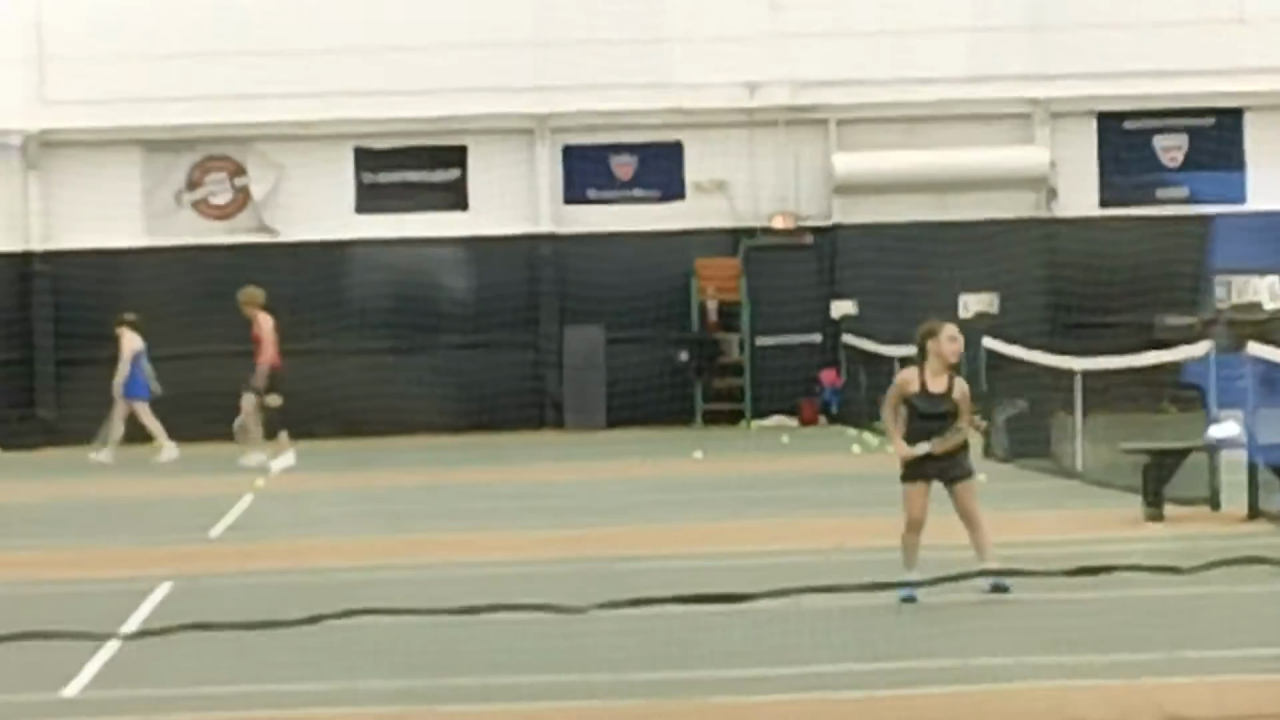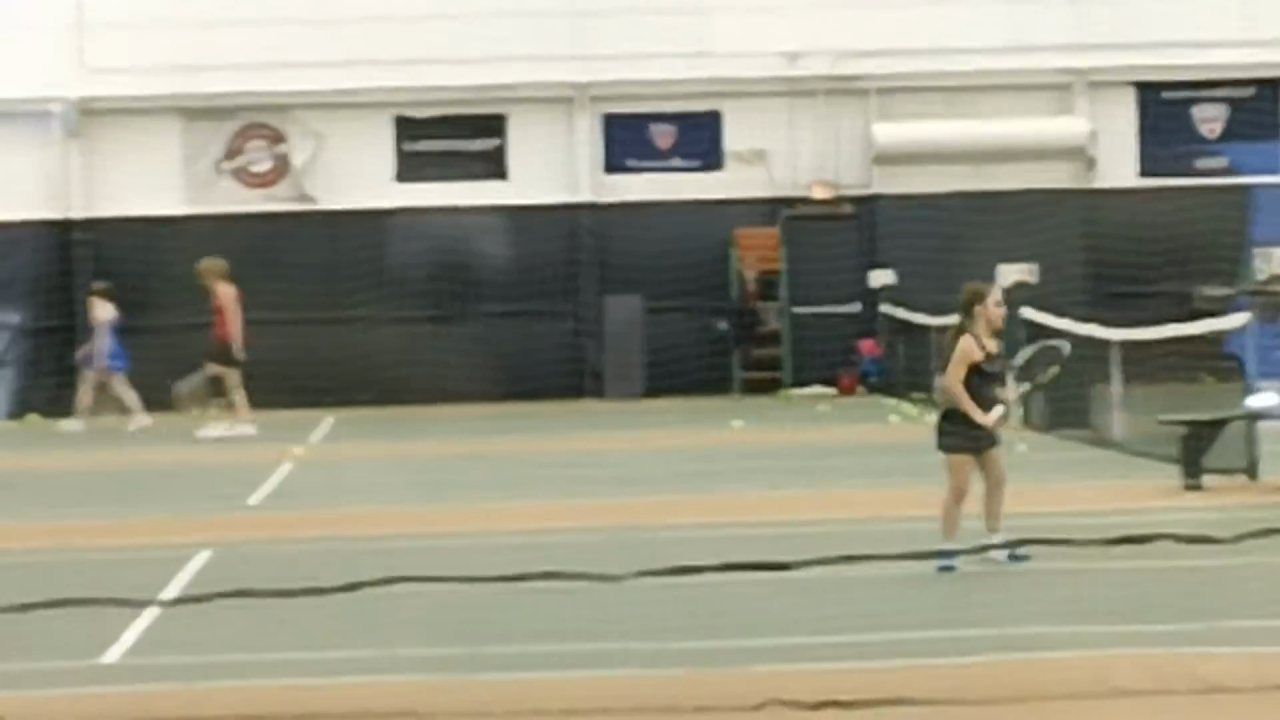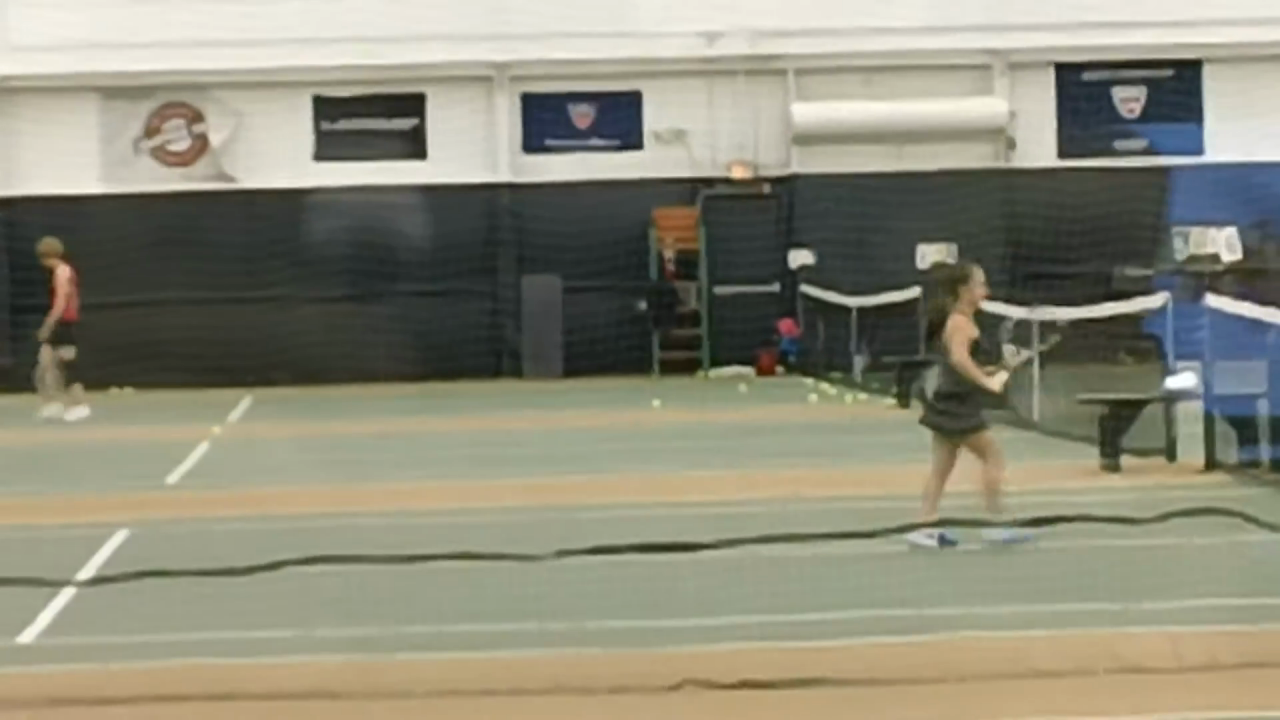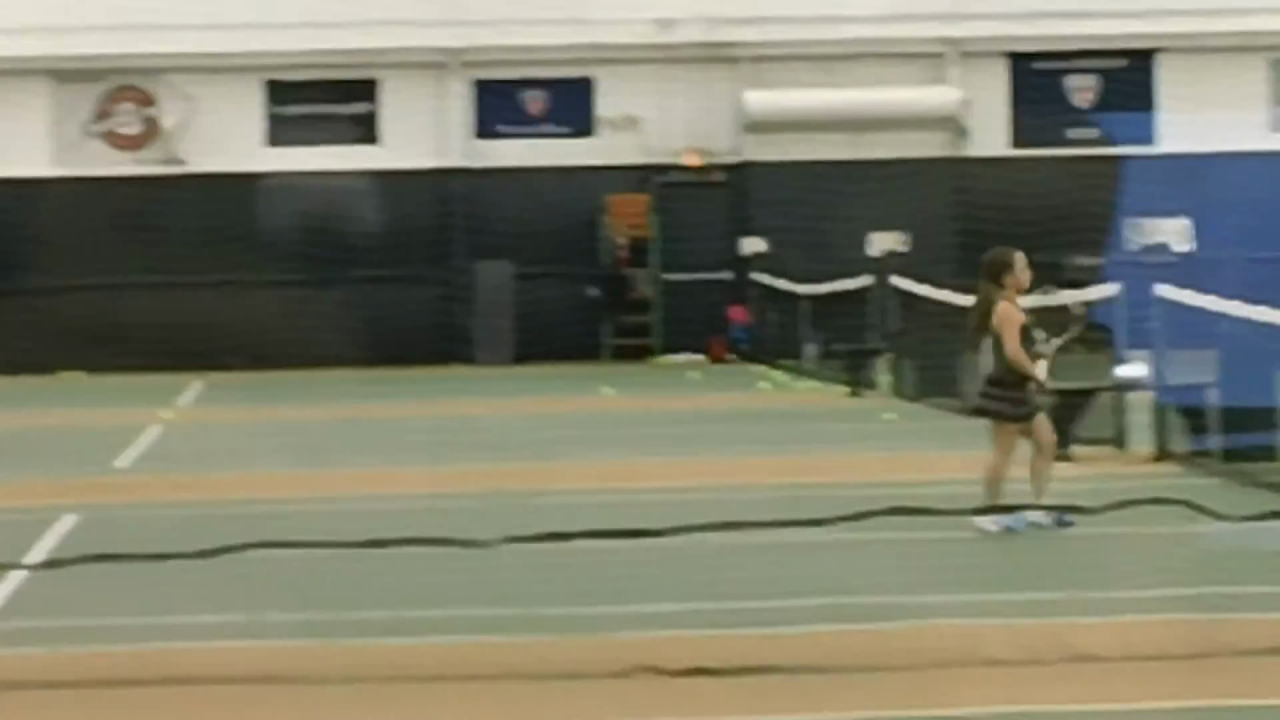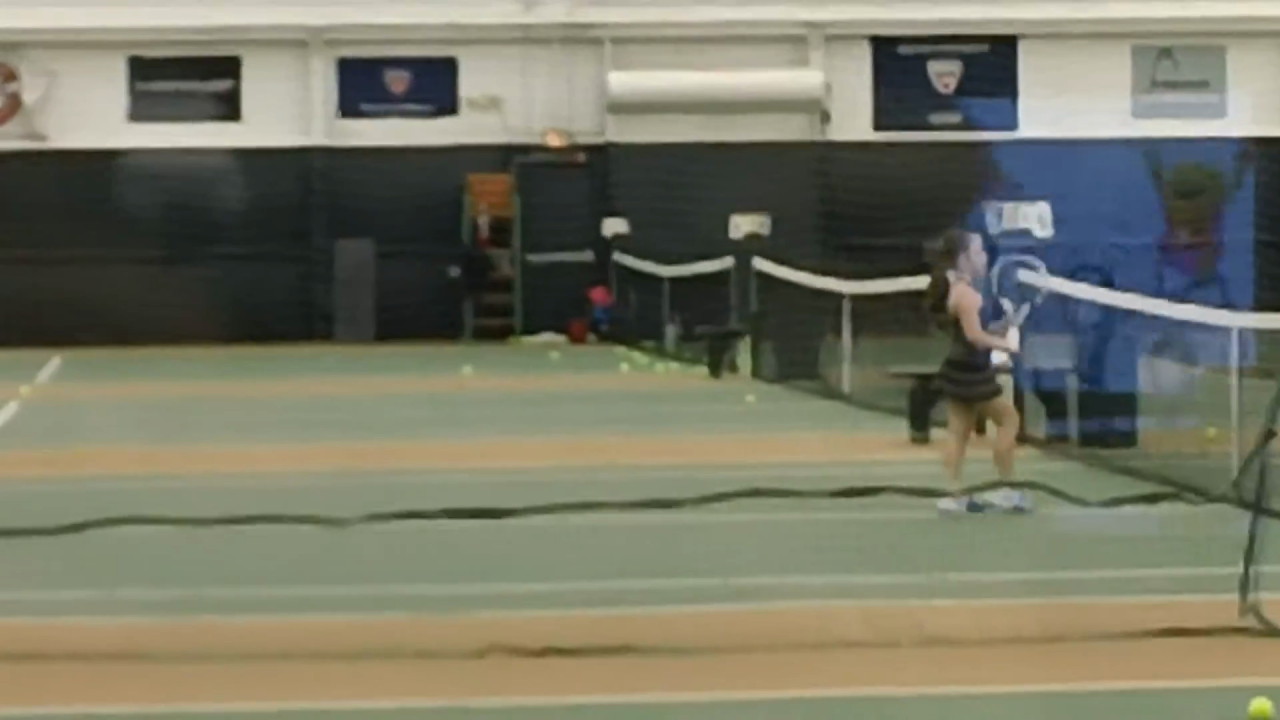
dt=0.5s
person 1, frame 1
left shoulder: (959, 386)
right shoulder: (908, 378)
left elbow: (966, 426)
right elbow: (888, 410)
left wrist: (947, 443)
right wrist: (898, 444)
left hip: (952, 456)
right hip: (916, 458)
left knee: (971, 515)
right knee: (914, 519)
left ankle: (991, 573)
right ankle: (909, 581)
person 1, frame 2
left shoulder: (995, 345)
right shoulder: (967, 344)
right elbow: (951, 384)
left wrist: (1000, 396)
right wrist: (976, 414)
left hip: (981, 427)
right hip: (960, 425)
left knee: (997, 480)
right knee: (958, 488)
left ankle: (996, 542)
right ankle: (948, 550)
person 1, frame 3
left shoulder: (951, 321)
right shoulder: (960, 323)
right elbow: (959, 360)
left wrist: (987, 372)
right wrist: (987, 382)
left hip: (947, 403)
right hip: (957, 405)
left knee: (941, 467)
right knee: (993, 459)
left ankle: (925, 528)
right ankle: (997, 523)
person 1, frame 4
left shoulder: (1005, 308)
right shoulder: (1006, 309)
right elbow: (1012, 351)
left wrist: (1036, 358)
right wrist: (1034, 370)
left hip: (1016, 391)
right hip: (1006, 391)
left knee: (1047, 441)
right knee: (1003, 453)
left ankle: (1040, 508)
right ankle: (989, 514)
person 1, frame 5
left shoulder: (955, 290)
right shoulder: (965, 292)
right elbow: (974, 334)
left wrist: (996, 332)
right wrist: (1005, 344)
left hip: (960, 370)
right hip: (970, 372)
left knee: (959, 433)
right knee: (1009, 421)
left ankle: (954, 495)
right ankle: (1004, 490)
